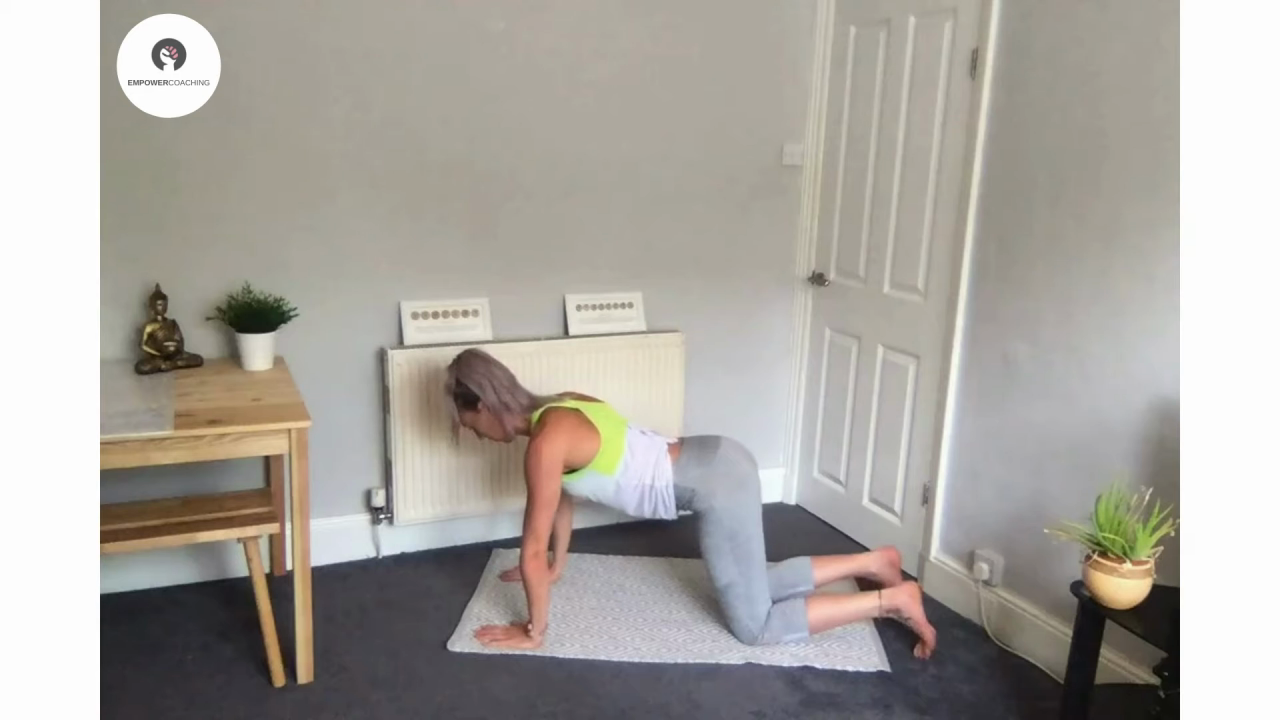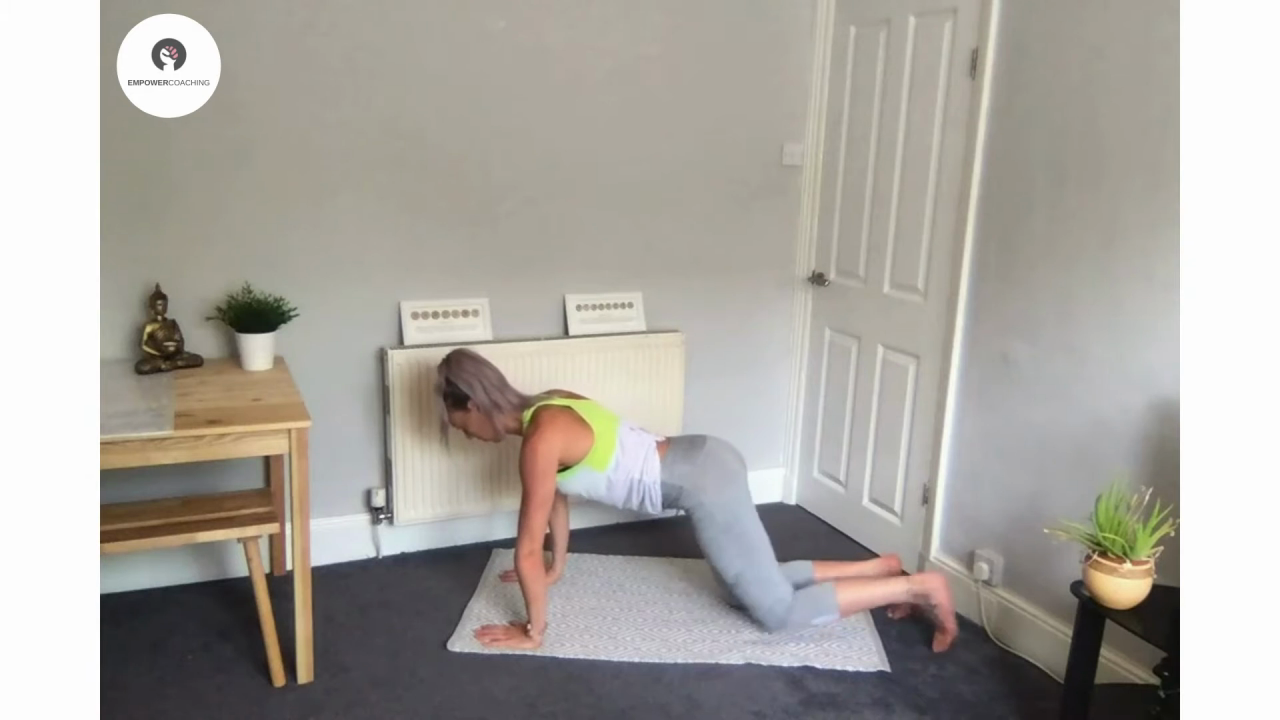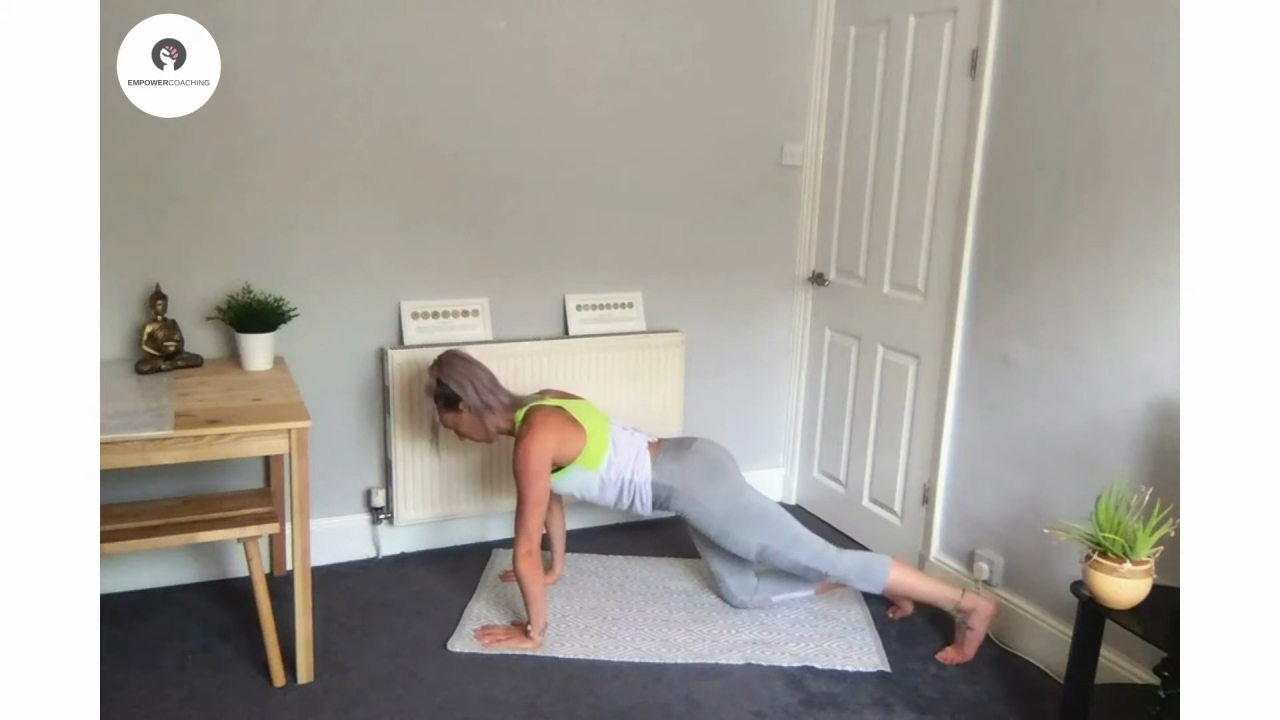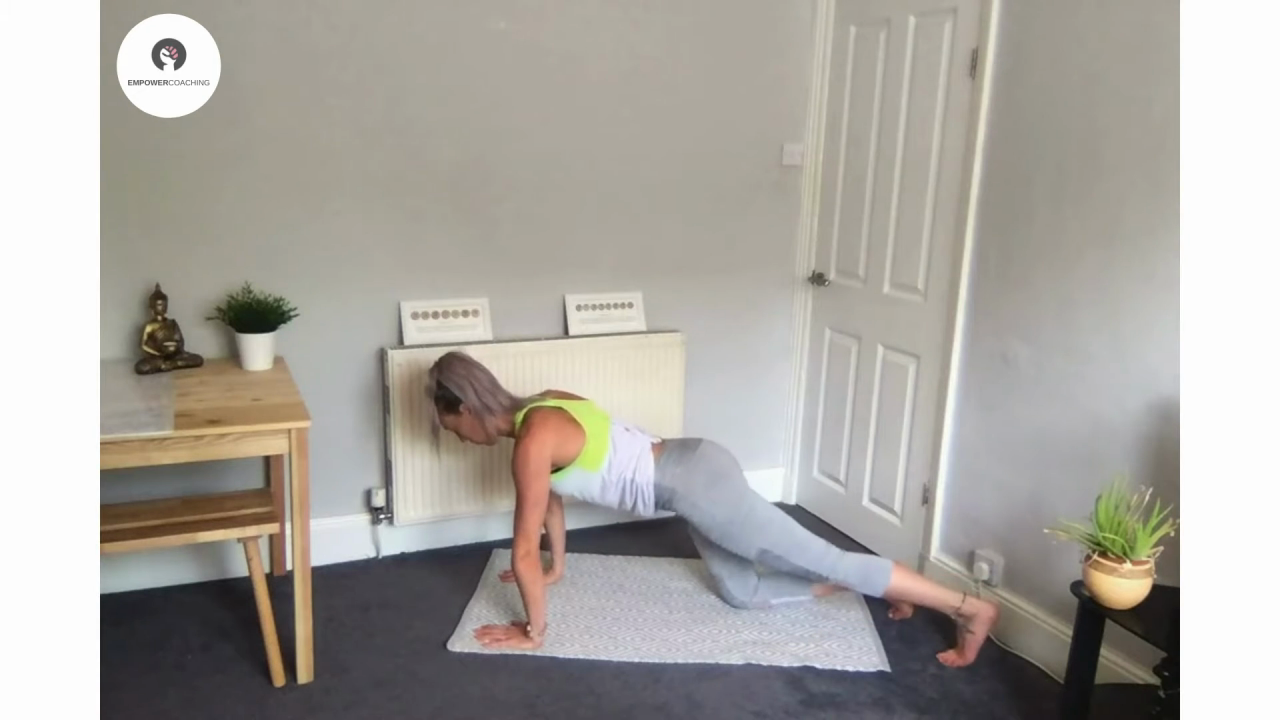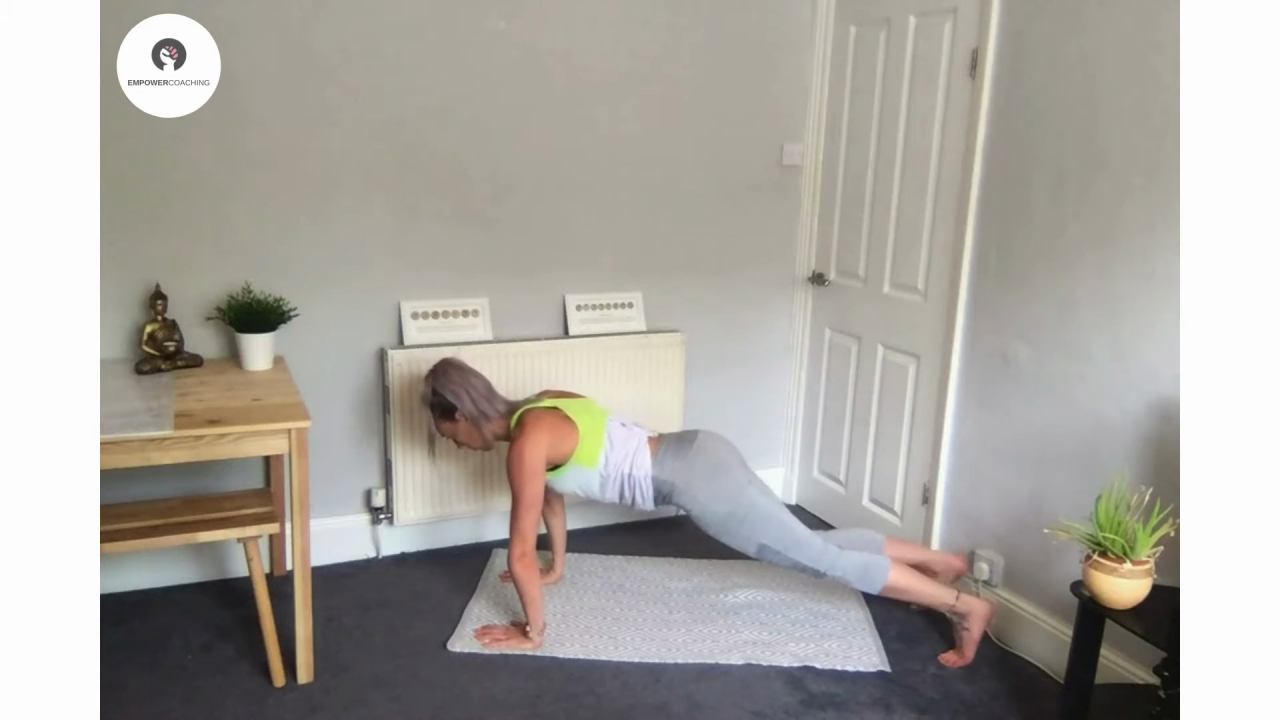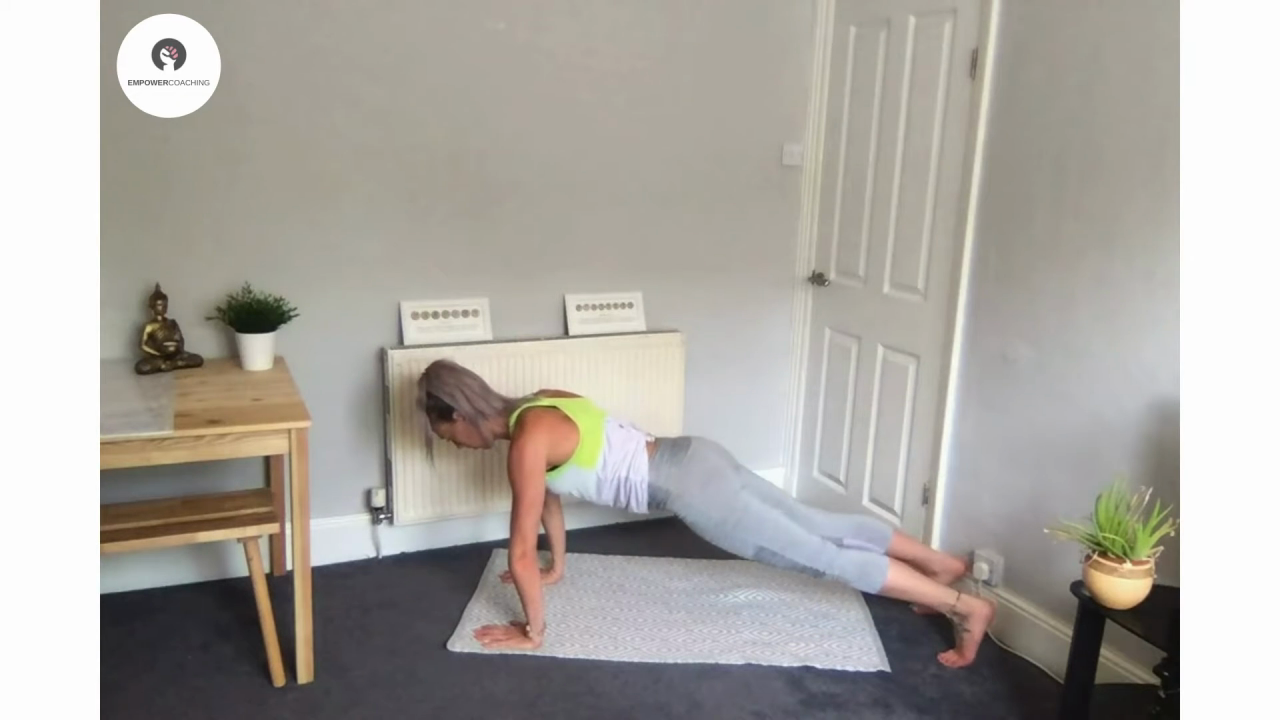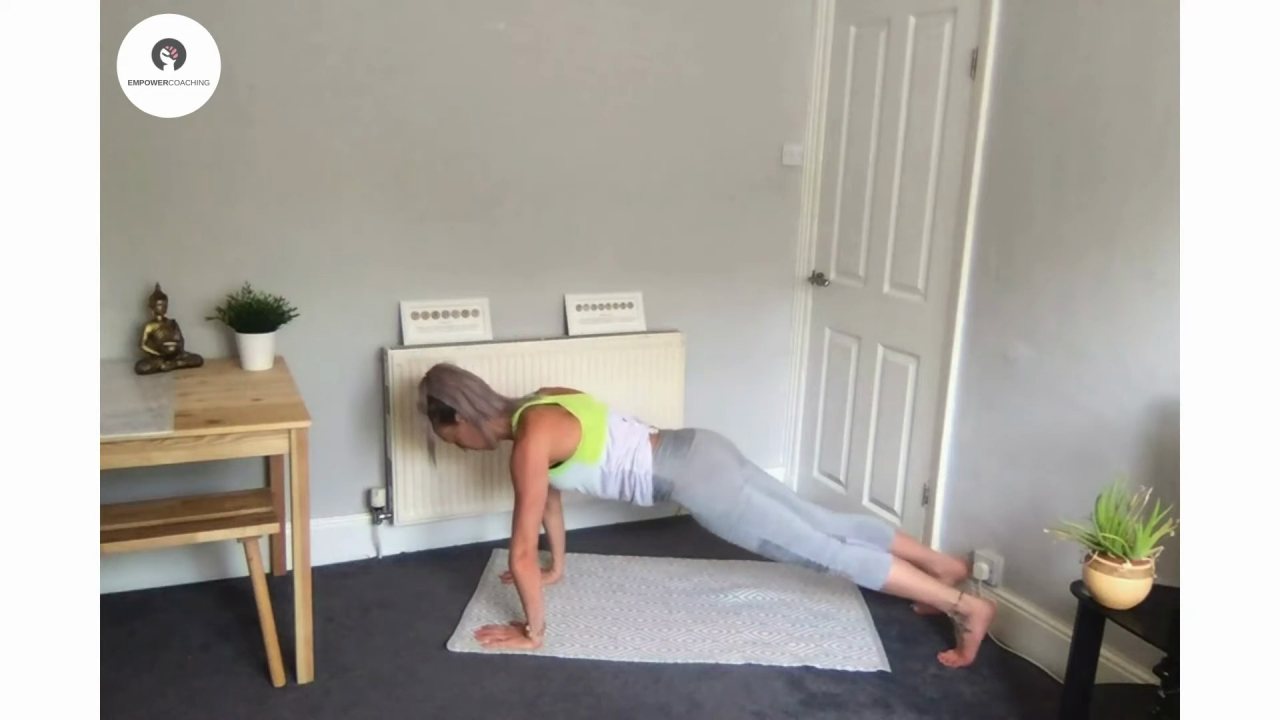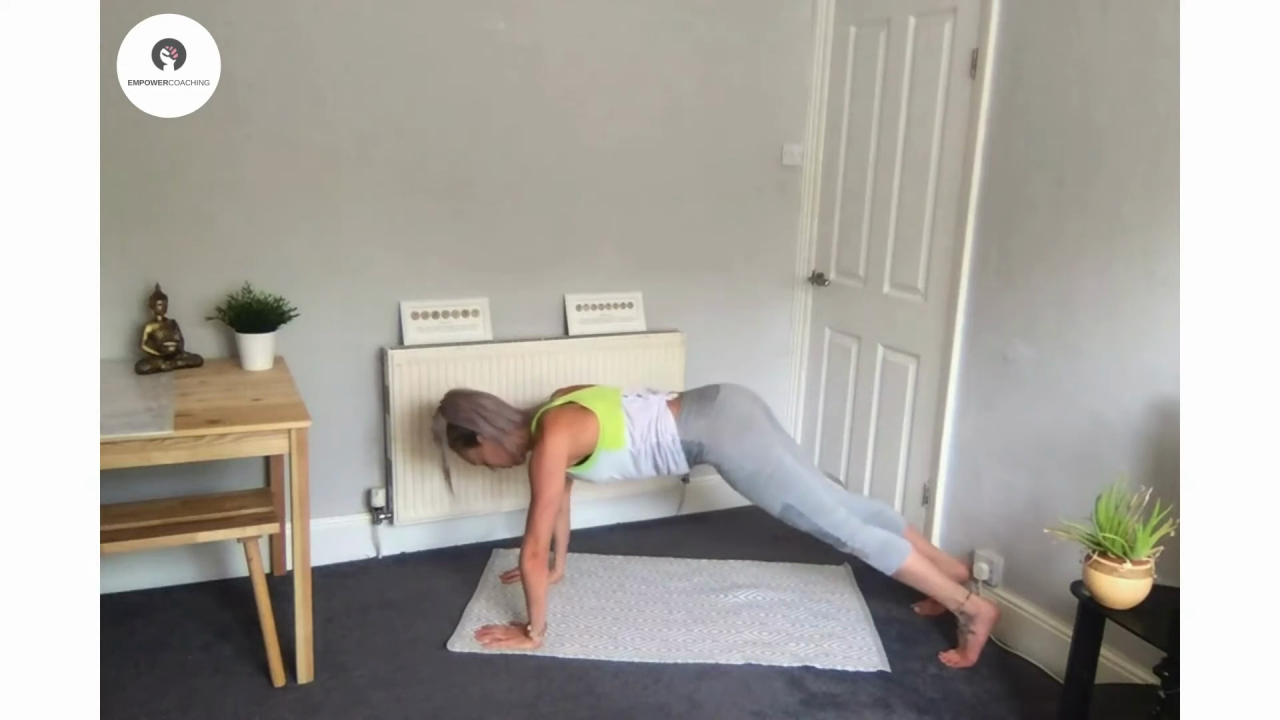
dt=0.5s
person 1, frame 1
left shoulder: (545, 441)
right shoulder: (559, 408)
left elbow: (533, 549)
right elbow: (563, 494)
left wrist: (534, 630)
right wrist: (555, 568)
left hip: (717, 485)
right hip: (717, 462)
left knee: (753, 626)
right knee: (751, 587)
left ankle: (893, 601)
right ankle: (870, 562)
person 1, frame 2
left shoulder: (539, 440)
right shoulder: (549, 406)
left elbow: (527, 548)
right elbow: (558, 492)
left wrist: (533, 630)
right wrist: (556, 568)
left hip: (705, 480)
right hip: (703, 462)
left knee: (780, 613)
right knee: (747, 589)
left ankle: (924, 587)
right ankle: (874, 569)
person 1, frame 3
left shoulder: (531, 440)
right shoulder: (542, 404)
left elbow: (524, 548)
right elbow: (552, 494)
left wrist: (534, 629)
right wrist: (556, 568)
left hip: (694, 482)
right hip: (692, 465)
left knee: (821, 558)
right knee: (743, 592)
left ankle: (969, 605)
right ankle: (874, 583)
person 1, frame 4
left shoulder: (531, 441)
right shoulder: (542, 407)
left elbow: (523, 550)
right elbow: (553, 493)
left wrist: (533, 631)
right wrist: (556, 569)
left hip: (697, 485)
right hip: (696, 466)
left knee: (821, 560)
right knee: (741, 592)
left ankle: (970, 609)
right ankle: (872, 581)
person 1, frame 5
left shoulder: (525, 443)
right shoulder: (540, 407)
left elbow: (520, 552)
right elbow: (552, 493)
left wrist: (533, 630)
right wrist: (557, 568)
left hip: (697, 480)
right hip: (701, 453)
left knee: (818, 557)
right knee: (807, 544)
left ankle: (964, 608)
right ankle: (939, 562)
person 1, frame 6
left shoulder: (526, 441)
right shoulder: (540, 404)
left elbow: (521, 552)
right elbow: (552, 492)
left wrist: (533, 631)
right wrist: (557, 567)
left hip: (691, 488)
right hip: (695, 460)
left knee: (822, 558)
right knee: (820, 525)
left ankle: (966, 607)
right ankle: (943, 564)
person 1, frame 7
left shoulder: (529, 440)
right shoulder: (541, 403)
left elbow: (522, 551)
right elbow: (551, 492)
left wrist: (533, 630)
right wrist: (557, 567)
left hip: (694, 479)
right hip: (698, 453)
left knee: (826, 551)
right knee: (825, 523)
left ankle: (966, 606)
right ankle: (945, 567)
person 1, frame 8
left shoulder: (550, 440)
right shoulder: (554, 414)
left elbow: (533, 547)
right elbow: (561, 496)
left wrist: (533, 631)
right wrist: (557, 568)
left hip: (723, 430)
right hip: (724, 409)
left knee: (844, 528)
right knee: (840, 503)
left ankle: (972, 607)
right ankle: (950, 569)
